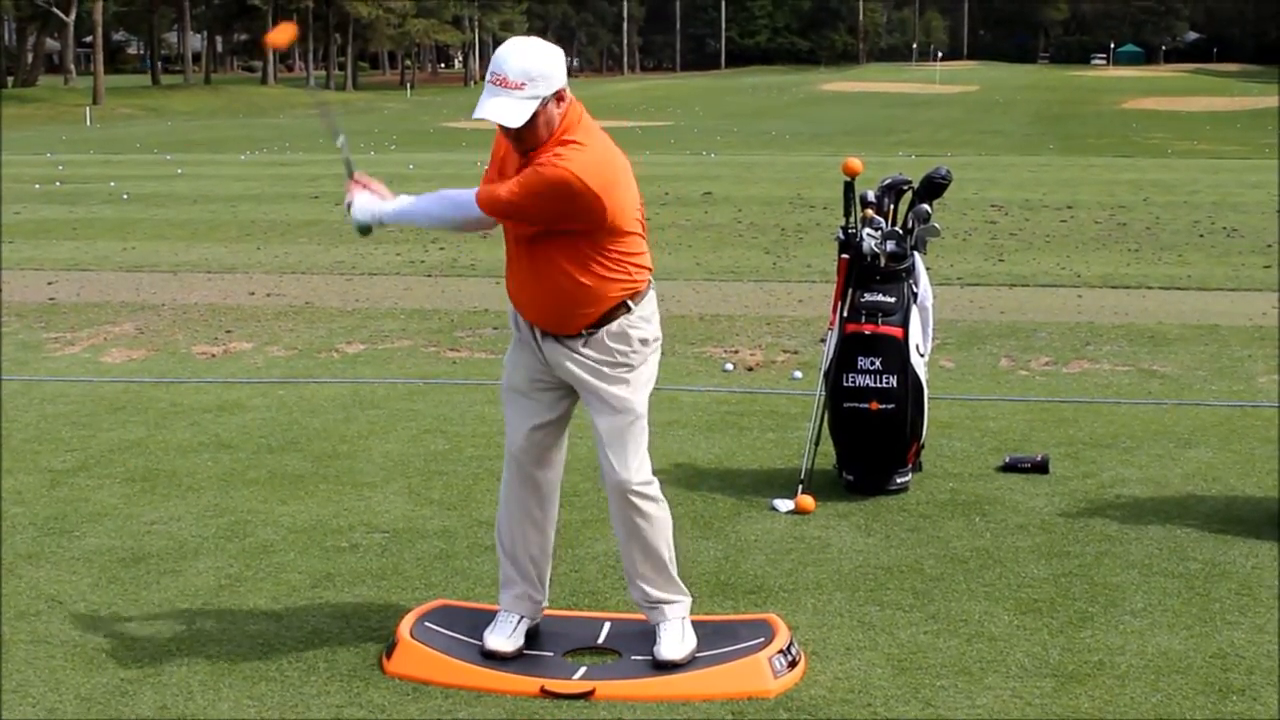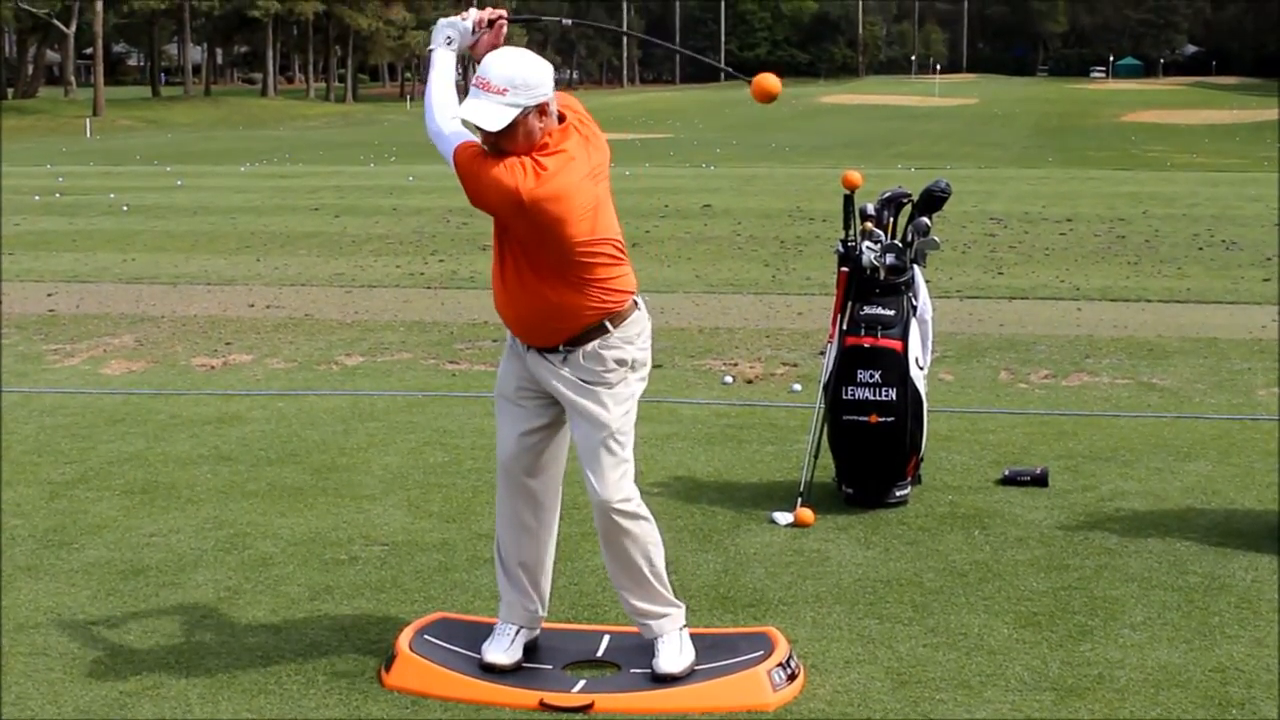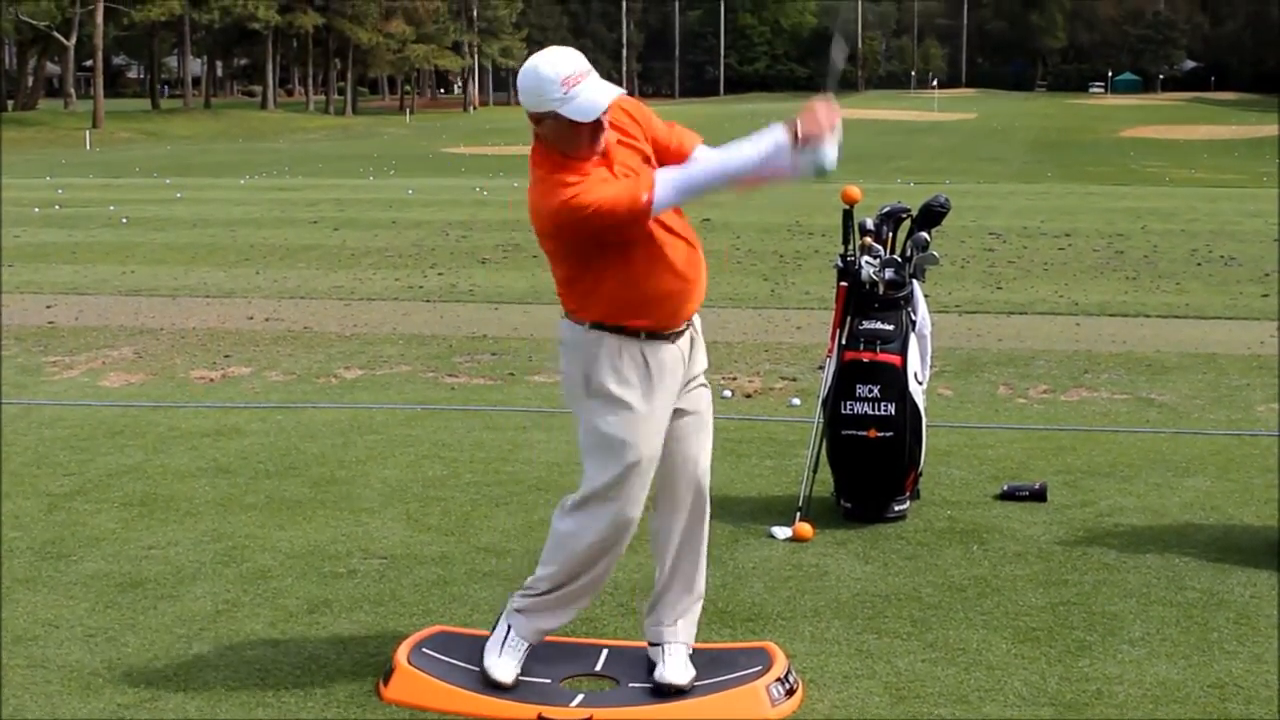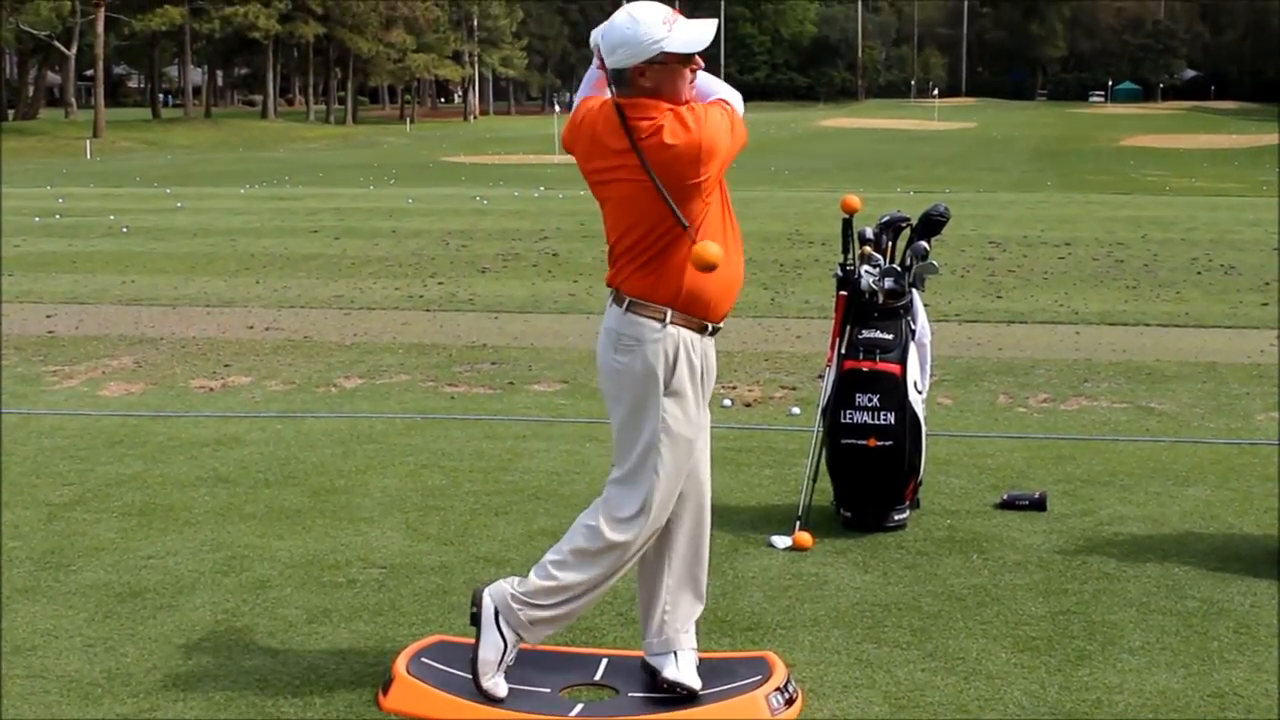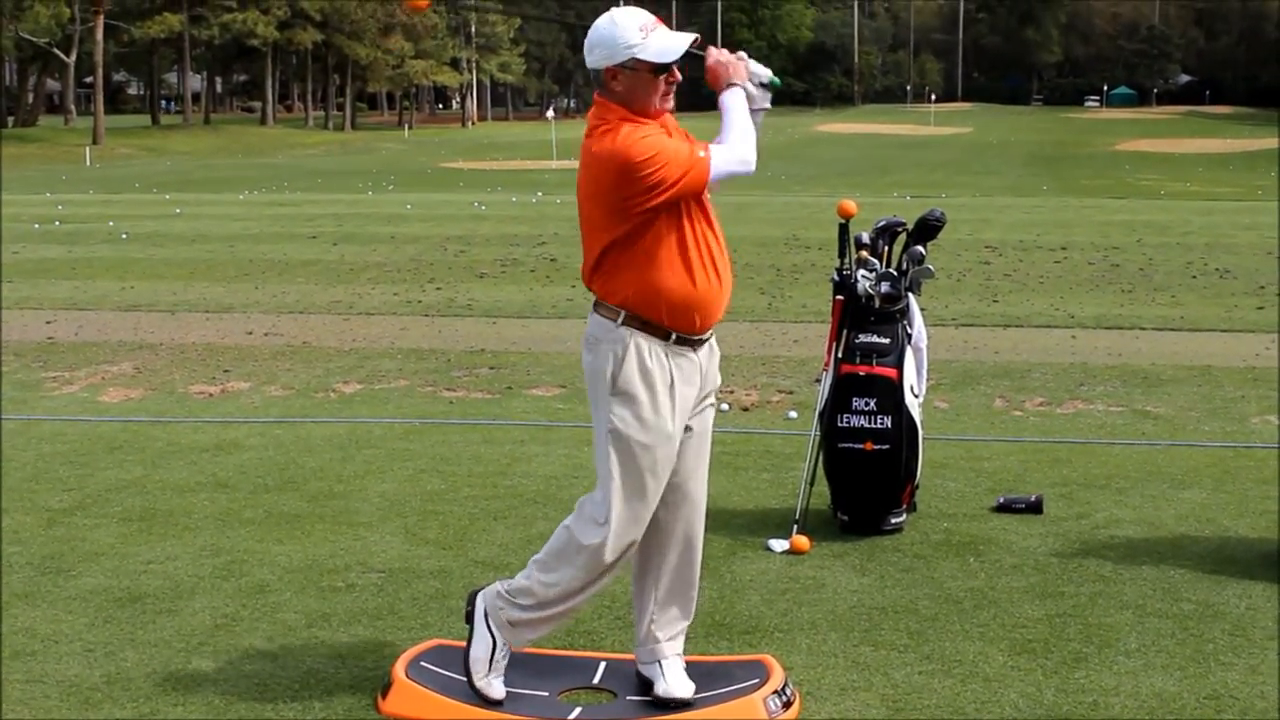
dt=0.5s
person 1, frame 1
left shoulder: (575, 169)
right shoulder: (519, 133)
left elbow: (473, 208)
right elbow: (483, 207)
left wrist: (385, 211)
right wrist: (395, 203)
left hip: (610, 336)
right hip: (535, 330)
left knee: (626, 476)
right knee: (525, 462)
left ankle: (668, 608)
right ankle: (520, 603)
person 1, frame 2
left shoulder: (524, 183)
right shoulder: (571, 125)
left elbow: (445, 134)
right elbow: (494, 122)
right wrist: (482, 56)
left hip: (601, 349)
right hip: (531, 343)
left knee: (610, 494)
right knee: (519, 475)
left ankle: (663, 622)
right ankle: (518, 616)
person 1, frame 3
left shoulder: (626, 119)
right shoulder: (560, 200)
left elbow: (702, 160)
right elbow: (681, 190)
left wrist: (787, 148)
right wrist: (784, 138)
left hip: (681, 339)
right hip: (616, 355)
left knee: (689, 487)
right knee: (614, 499)
left ankle: (671, 636)
right ankle: (524, 620)
person 1, frame 4
left shoulder: (595, 124)
right shoulder: (691, 137)
right elbow: (732, 102)
left wrist: (603, 60)
right wrist: (689, 82)
left hip: (667, 337)
right hip: (661, 344)
left knee: (684, 497)
right knee: (640, 503)
left ankle: (670, 642)
right ankle: (513, 610)
person 1, frame 5
left shoulder: (642, 122)
right shoulder: (625, 148)
left elbow: (716, 157)
right elbow: (736, 162)
left wrist: (739, 93)
right wrist: (729, 88)
left hip: (691, 349)
right hip: (639, 354)
left knee: (679, 512)
right knee: (620, 514)
left ankle: (660, 651)
right ankle: (504, 613)
